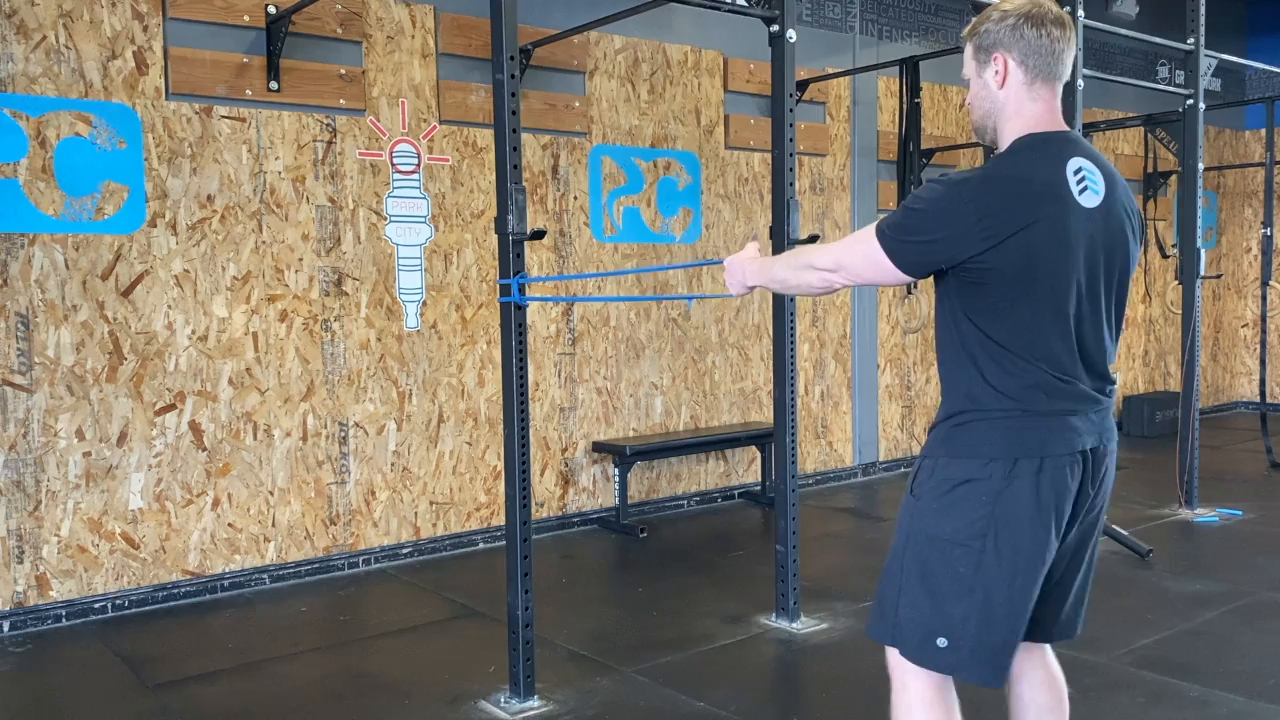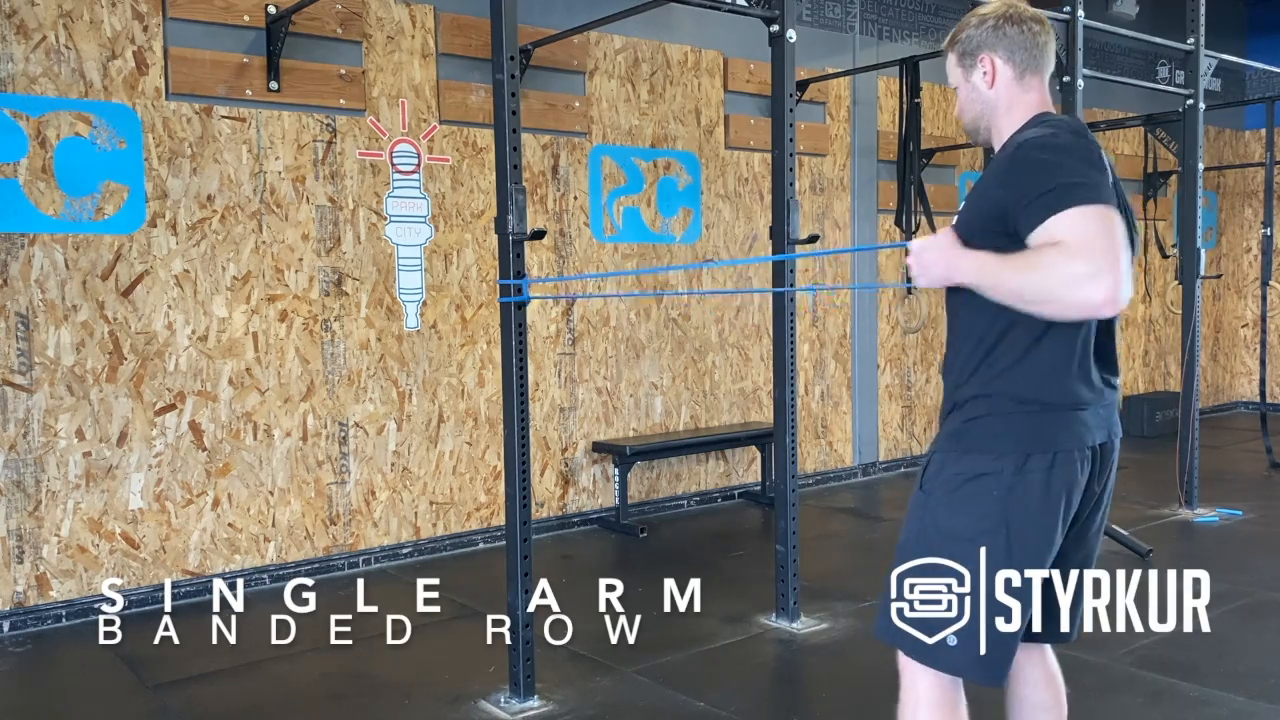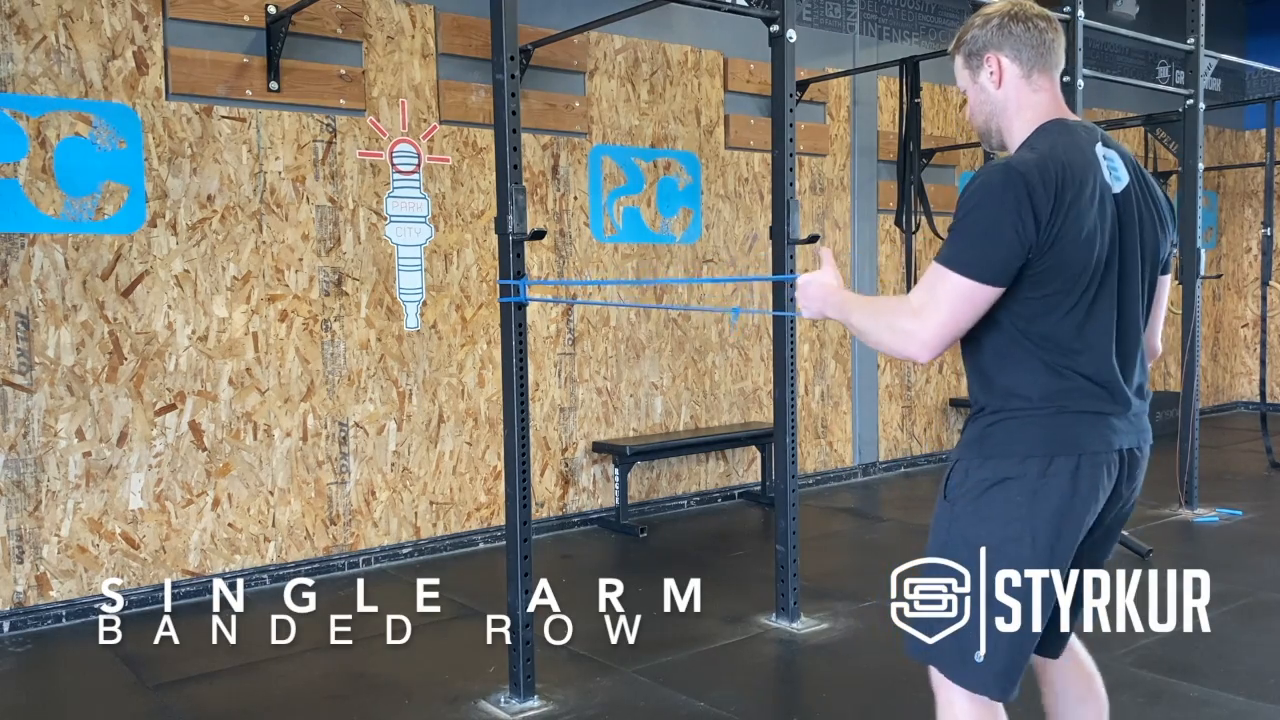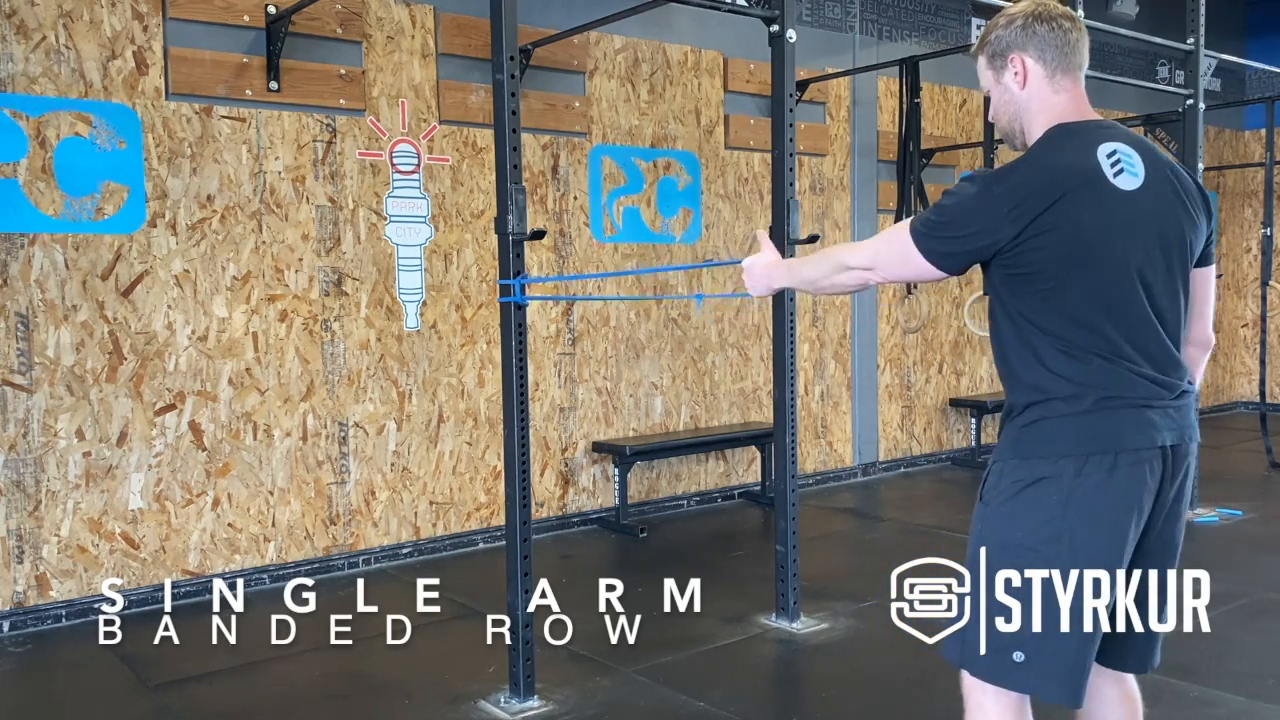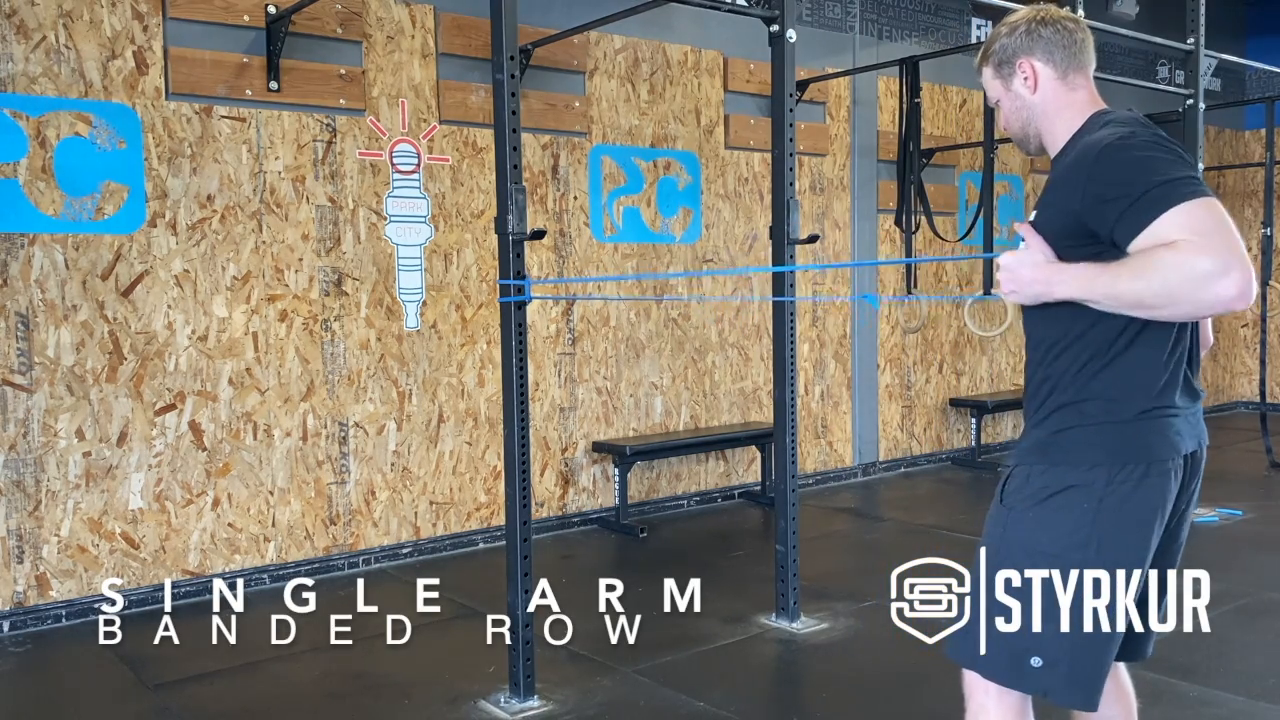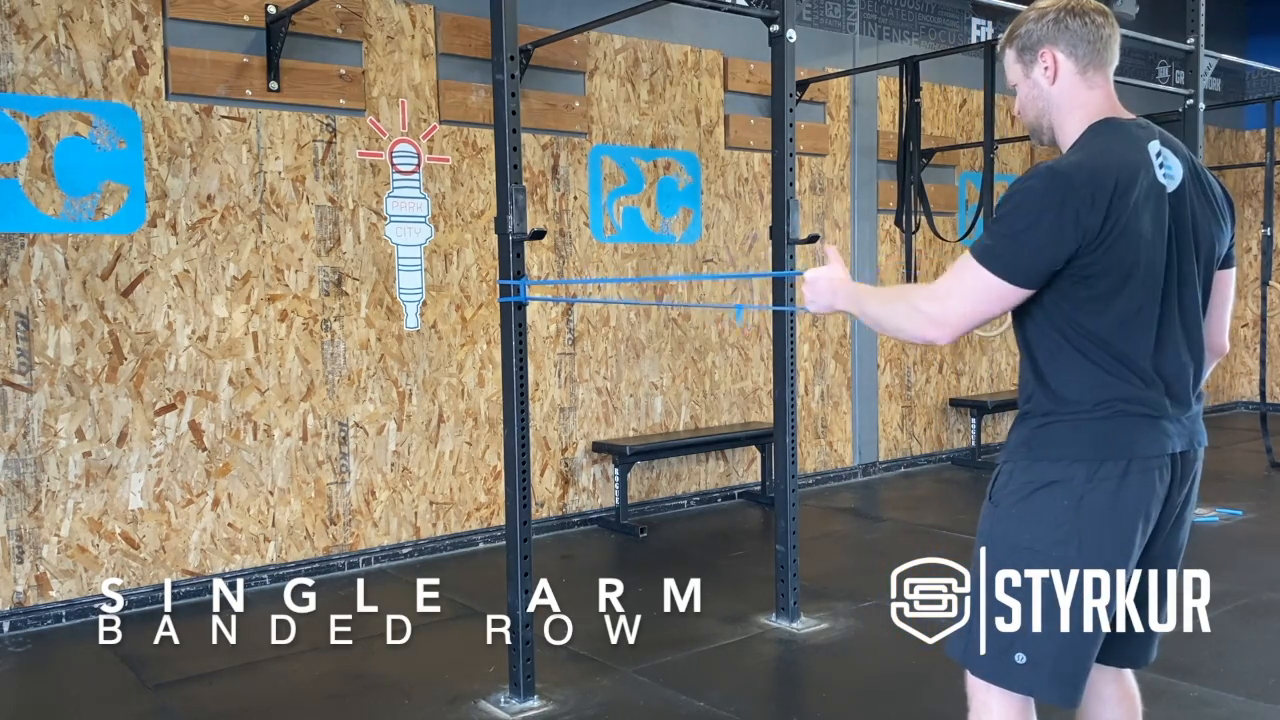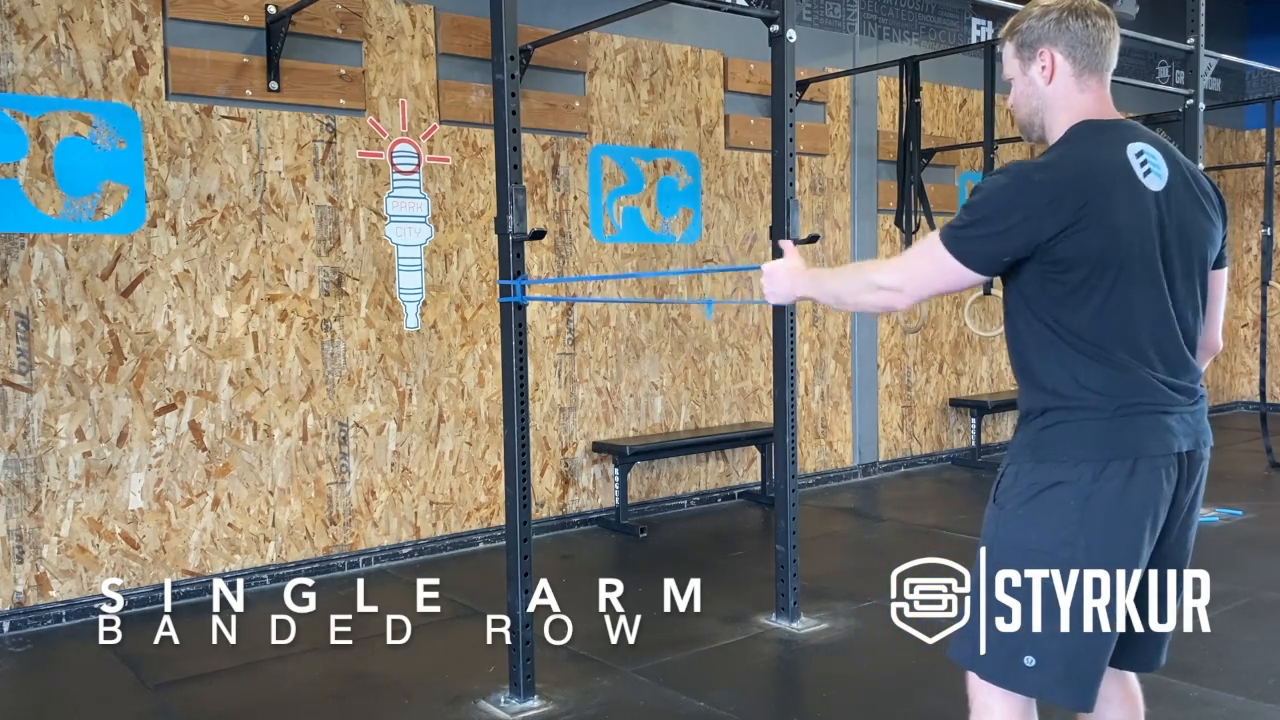
dt=0.7s
person 1, frame 1
left shoulder: (976, 199)
right shoulder: (1116, 192)
left elbow: (832, 267)
left wrist: (751, 270)
left hip: (995, 459)
right hip: (1083, 449)
left knee: (916, 659)
right knee: (1024, 640)
person 1, frame 2
left shoulder: (1042, 153)
right shoulder: (1067, 160)
left elbow: (1103, 284)
left wrist: (956, 263)
left hip: (1004, 450)
right hip: (1082, 442)
left knee: (927, 656)
right knee: (1023, 639)
person 1, frame 3
left shoulder: (1016, 183)
right shoulder: (1137, 180)
left elbow: (917, 333)
right elbow: (1149, 339)
left wrist: (832, 299)
left hip: (1026, 457)
right hip: (1117, 449)
right knee: (1052, 638)
person 1, frame 4
left shoulder: (1012, 192)
right shoulder: (1176, 180)
left elbow: (864, 264)
right elbow: (1199, 337)
left wrist: (777, 273)
left hip: (1065, 462)
right hip: (1165, 450)
right knee: (1105, 660)
person 1, frame 5
left shoulder: (1115, 154)
right shoulder: (1118, 157)
left elbow: (1223, 278)
right elbow: (1187, 327)
left wrist: (1059, 277)
left hip: (1090, 460)
right hip: (1159, 447)
right knee: (1094, 656)
person 1, frame 6
left shoulder: (1065, 184)
right shoulder: (1197, 179)
left elbow: (937, 318)
right elbow: (1214, 342)
left wrist: (841, 291)
left hip: (1076, 467)
right hip: (1171, 454)
right knee: (1105, 662)
person 1, frame 7
left shoulder: (1042, 183)
right shoulder: (1189, 178)
left elbow: (895, 283)
right elbow: (1207, 341)
left wrist: (798, 280)
left hip: (1084, 461)
right hip: (1178, 449)
right knee: (1107, 661)
